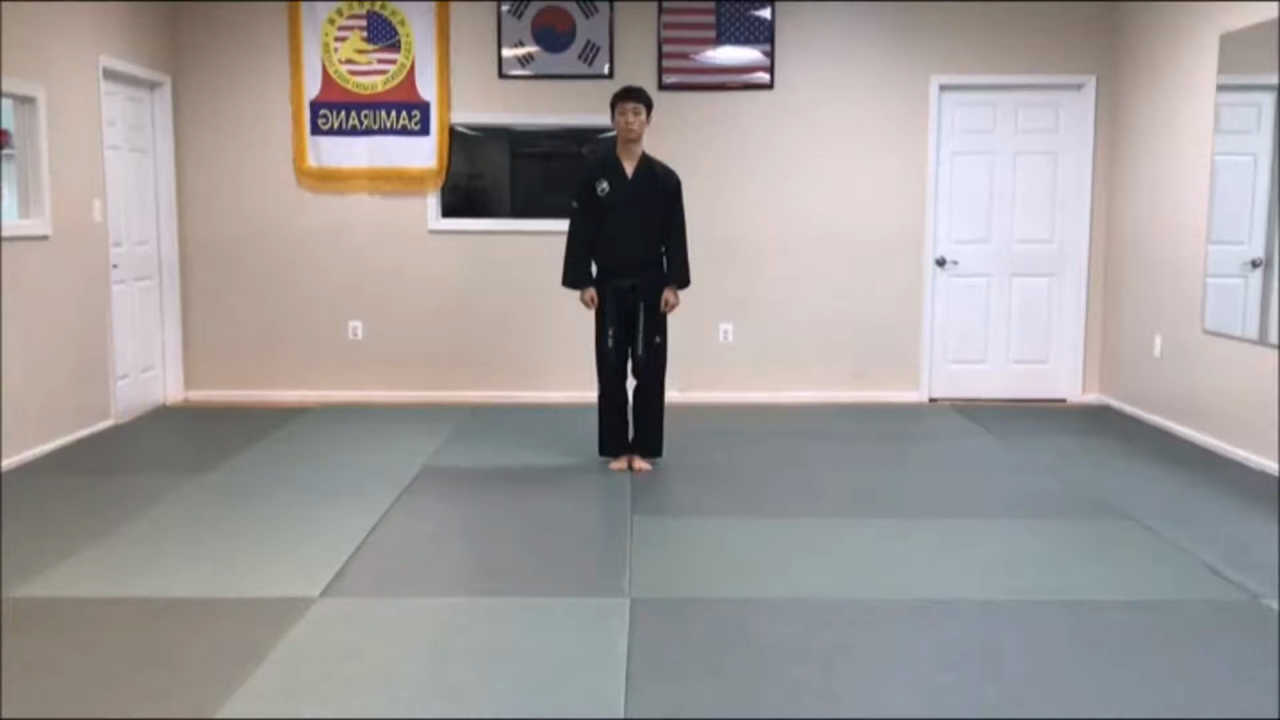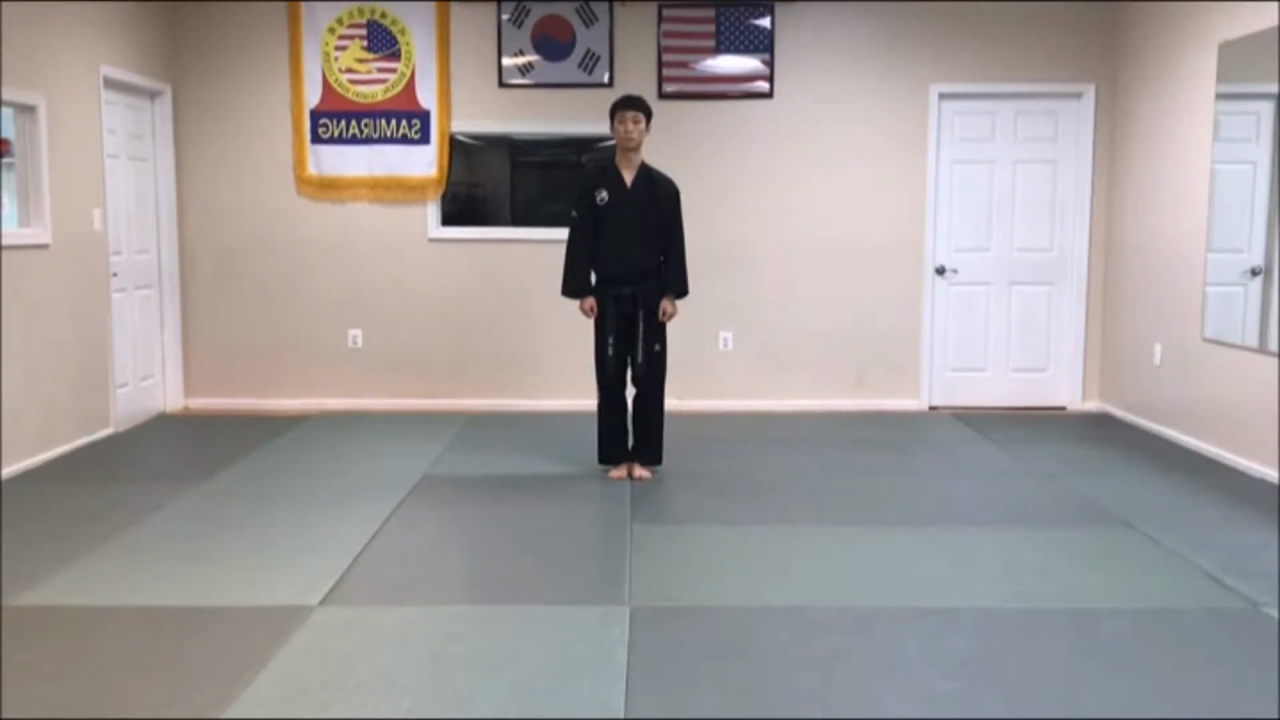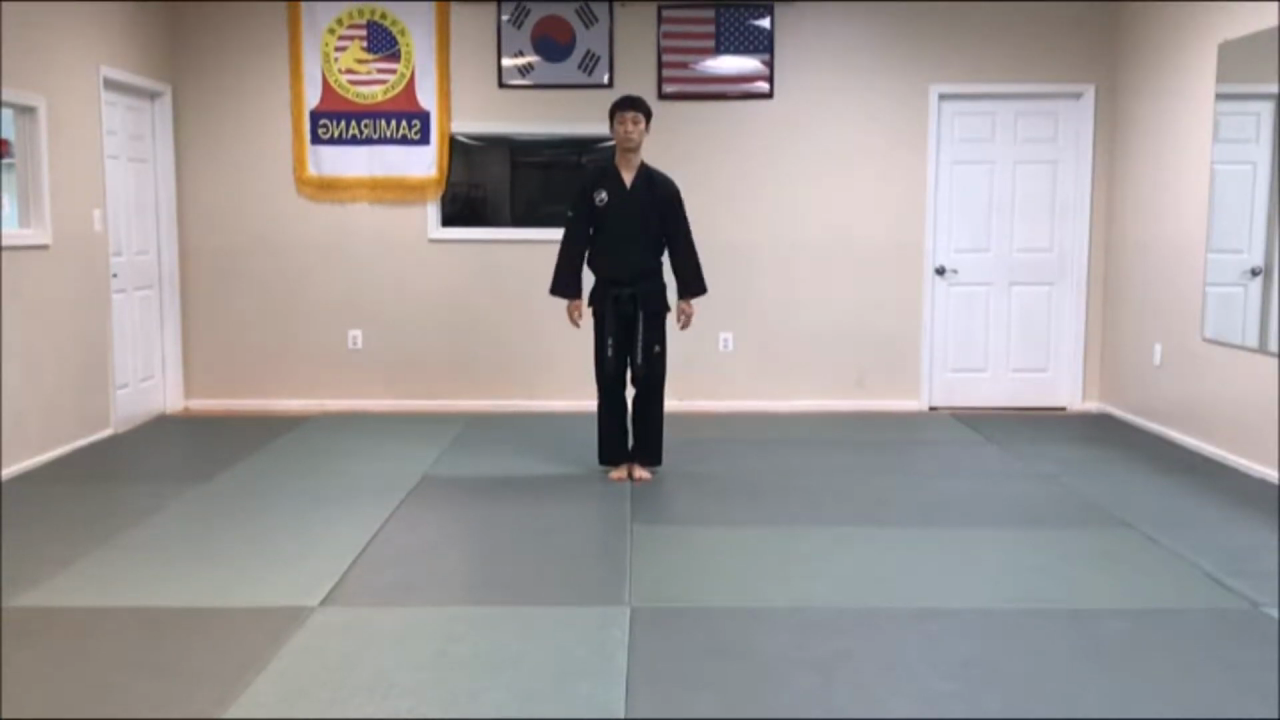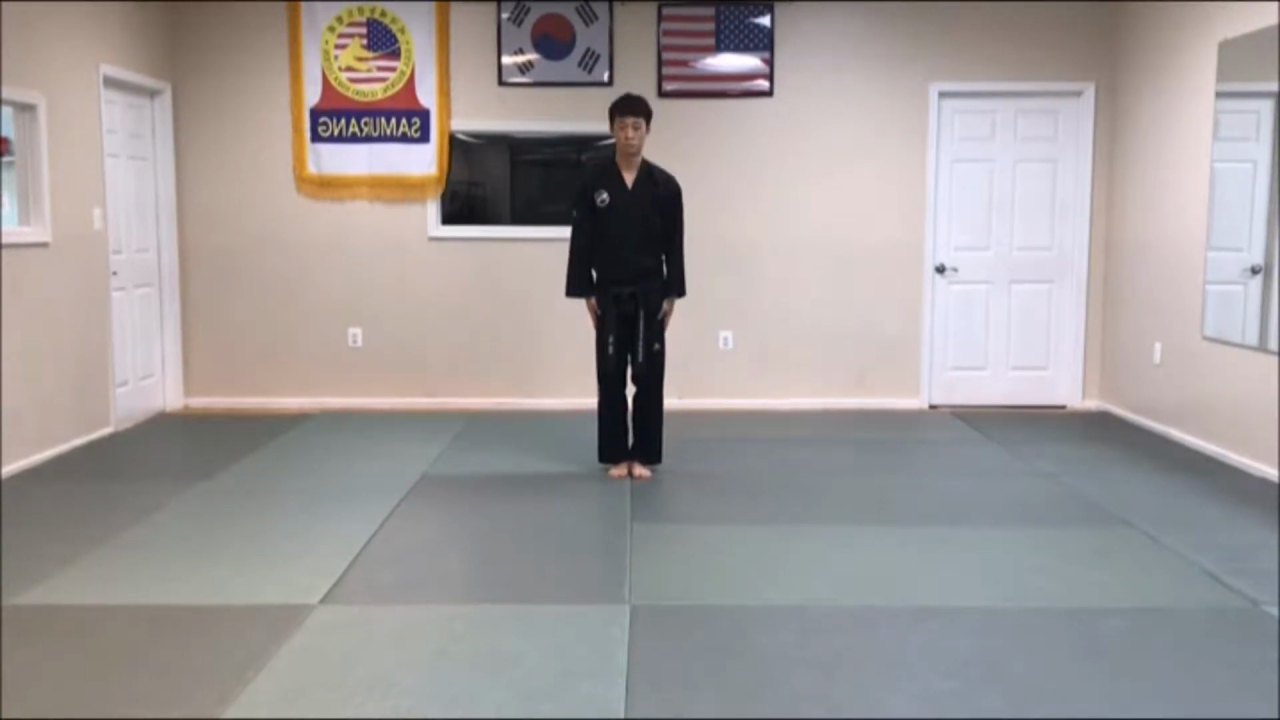
dt=0.7s
person 1, frame 1
left shoulder: (664, 177)
right shoulder: (595, 173)
left elbow: (674, 235)
right elbow: (581, 231)
left wrist: (673, 284)
right wrist: (584, 282)
left hip: (649, 287)
right hip: (610, 286)
left knee: (649, 369)
right knee: (611, 369)
left ankle: (643, 449)
right ankle: (617, 449)
person 1, frame 2
left shoulder: (662, 186)
right shoulder: (594, 183)
left elbow: (673, 244)
right elbow: (580, 240)
left wrist: (671, 294)
right wrist: (583, 291)
left hip: (649, 295)
right hip: (608, 295)
left knee: (649, 377)
right knee: (610, 377)
left ankle: (644, 457)
right ankle: (617, 457)
person 1, frame 3
left shoulder: (662, 186)
right shoulder: (593, 183)
left elbow: (680, 241)
right elbow: (575, 239)
left wrist: (686, 294)
right wrist: (571, 292)
left hip: (648, 296)
right hip: (608, 296)
left knee: (648, 378)
right knee: (609, 378)
left ankle: (643, 457)
right ankle: (617, 458)
person 1, frame 4
left shoulder: (664, 185)
right shoulder: (593, 182)
left elbow: (674, 244)
right elbow: (581, 241)
left wrist: (672, 293)
right wrist: (586, 292)
left hip: (649, 294)
right hip: (609, 295)
left knee: (648, 376)
right knee: (610, 376)
left ankle: (643, 456)
right ankle: (617, 456)
